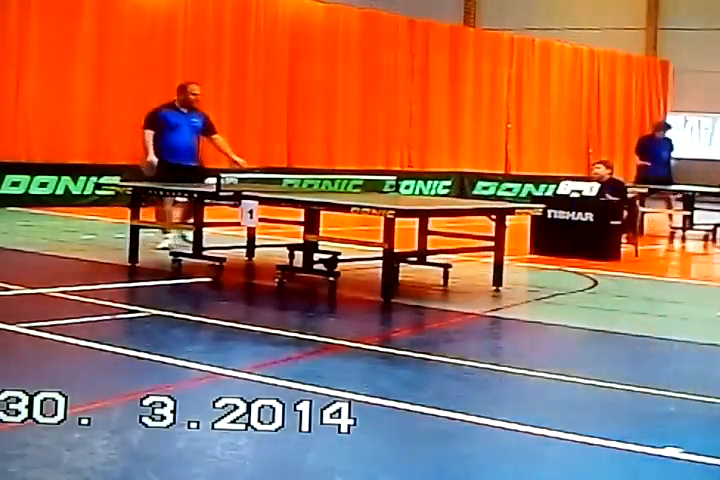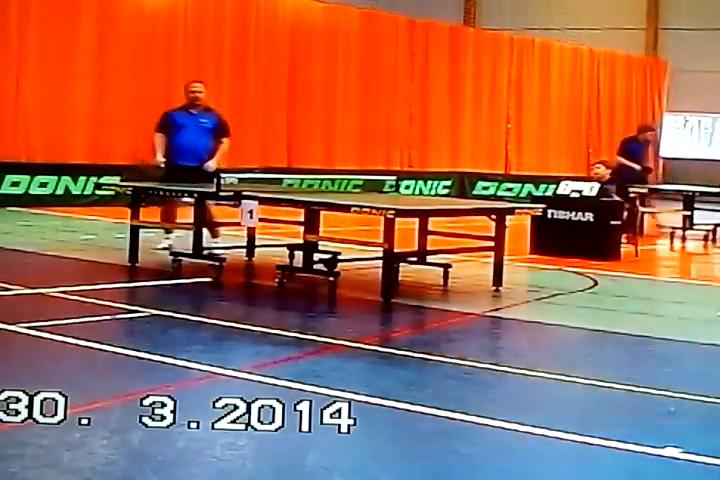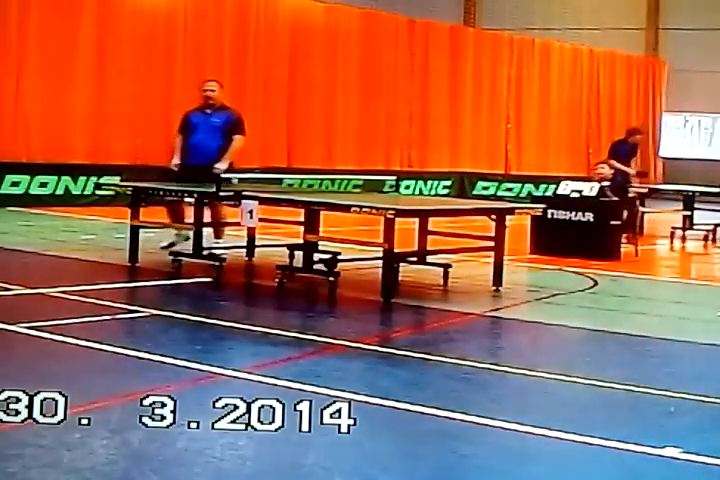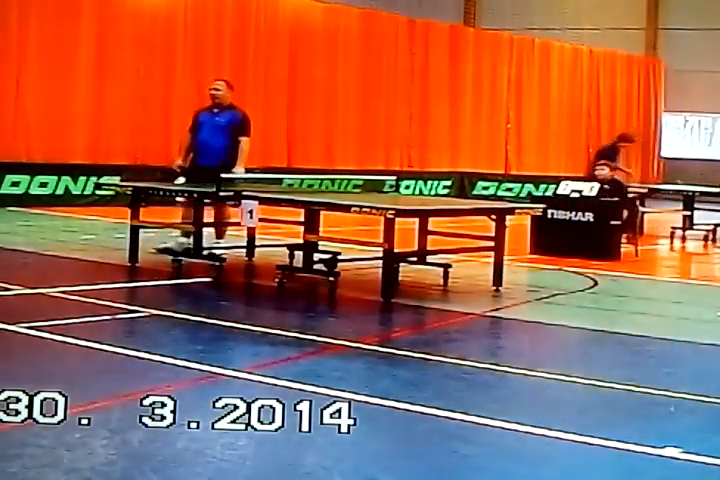
dt=0.3s
person 1, frame 1
left shoulder: (200, 116)
right shoulder: (160, 112)
left elbow: (215, 137)
right elbow: (148, 133)
left wrist: (233, 157)
right wrist: (150, 154)
left hip: (192, 166)
right hip: (165, 165)
right knee: (165, 200)
right ankle: (167, 236)
person 1, frame 2
left shoulder: (215, 117)
right shoulder: (172, 115)
left elbow: (225, 141)
right elbow: (160, 135)
left wrist: (215, 160)
right wrist: (159, 154)
left hip: (203, 170)
right hip: (174, 167)
left knee: (207, 205)
right knee: (169, 202)
left ankle: (215, 241)
right ankle: (168, 238)
person 1, frame 3
left shoulder: (231, 116)
right shoulder: (191, 114)
left elbow: (238, 140)
right elbow: (181, 136)
left wrist: (225, 161)
right wrist: (176, 157)
left hip: (215, 169)
right hip: (189, 166)
left knee: (216, 205)
right knee: (172, 198)
left ankle: (218, 242)
right ankle: (180, 232)
person 1, frame 4
left shoulder: (238, 116)
right shoulder: (201, 114)
left elbow: (244, 142)
right elbow: (191, 137)
left wrist: (239, 165)
right wrist: (182, 158)
left hip: (222, 169)
right hip: (197, 167)
left knee: (221, 205)
right knee: (190, 202)
left ankle: (219, 242)
right ankle: (184, 241)
